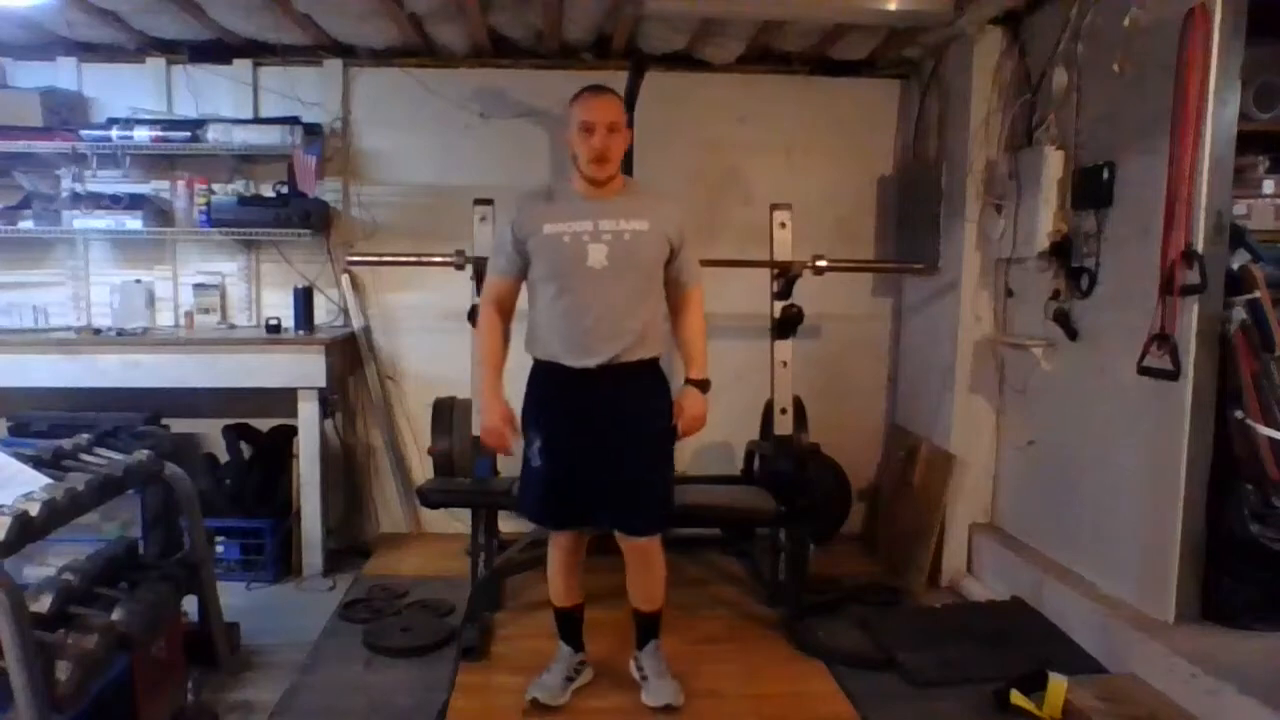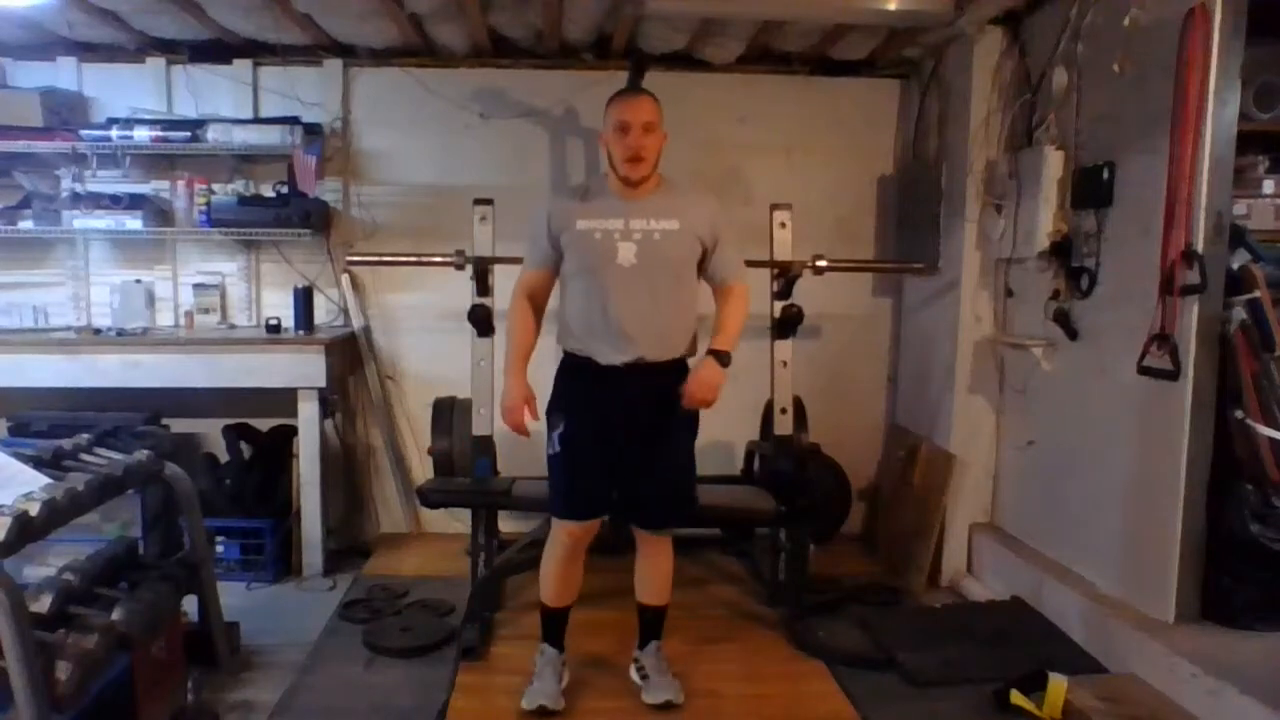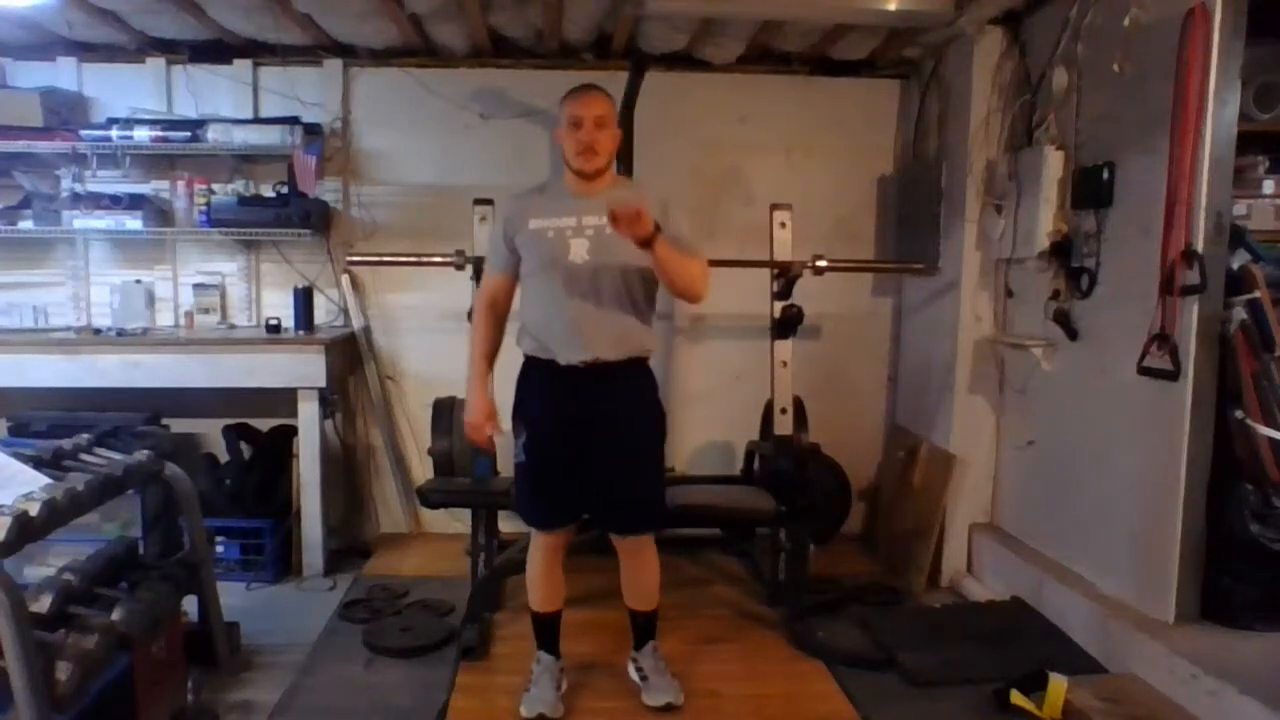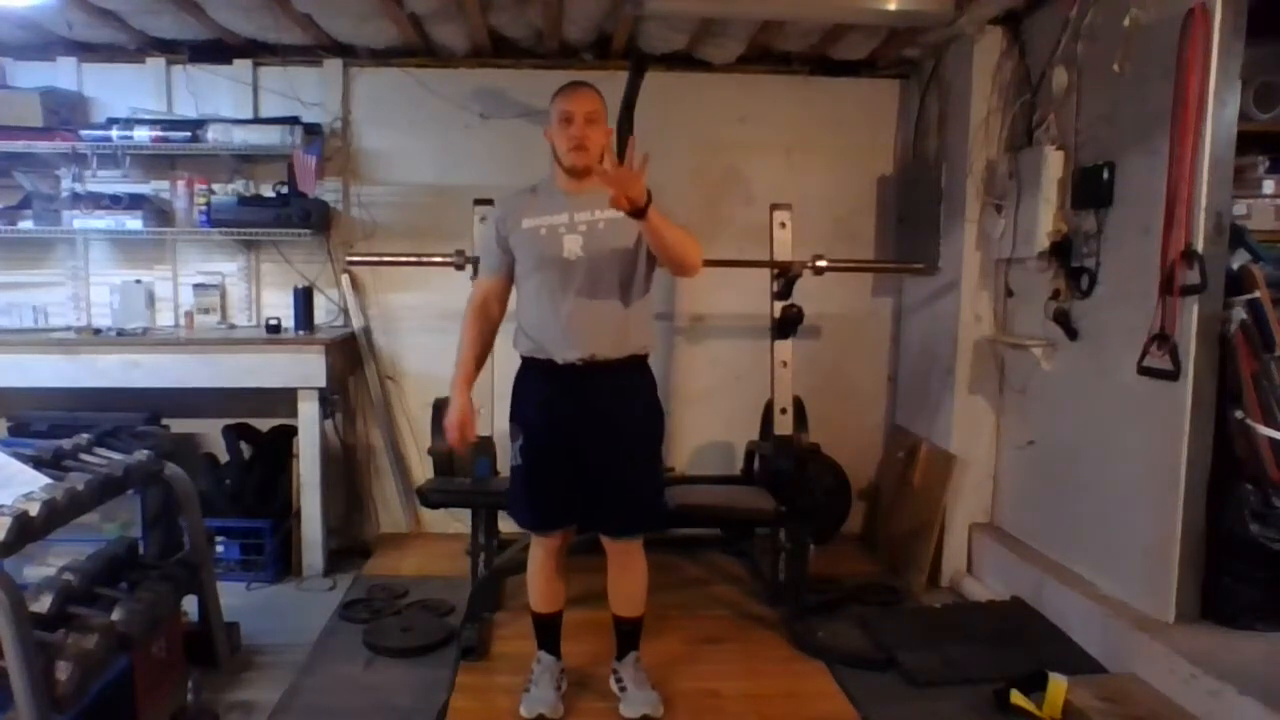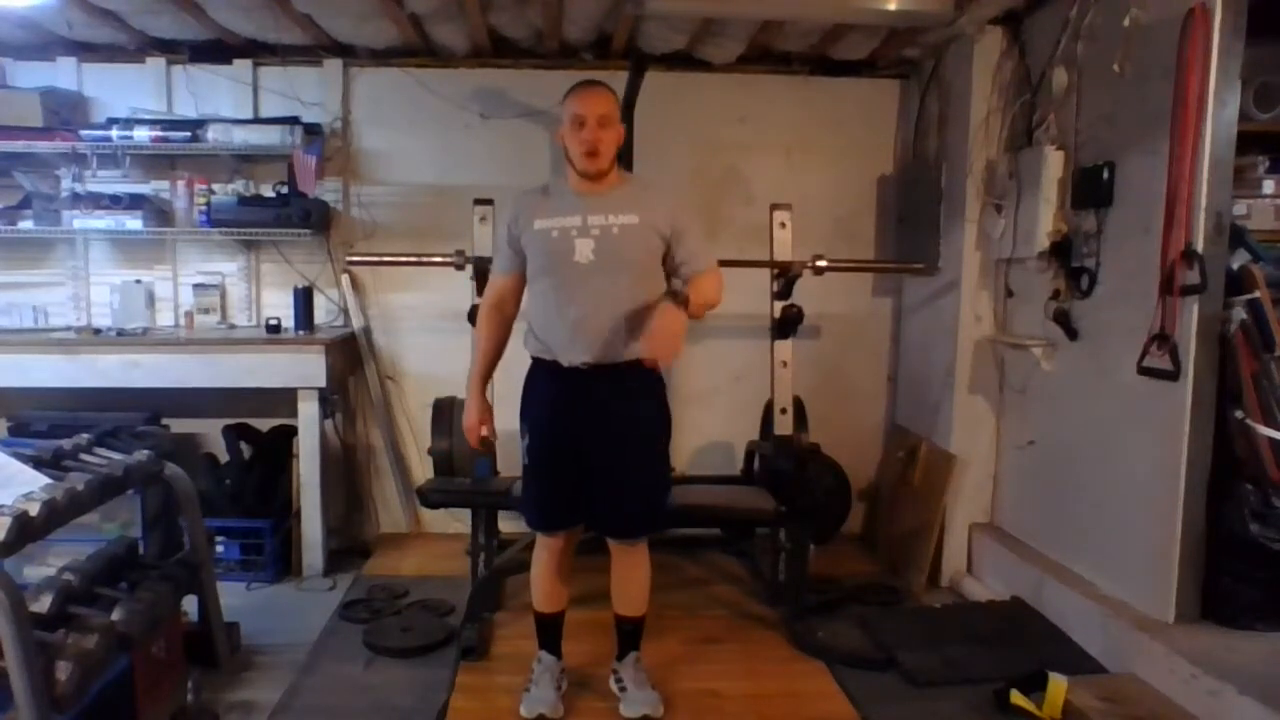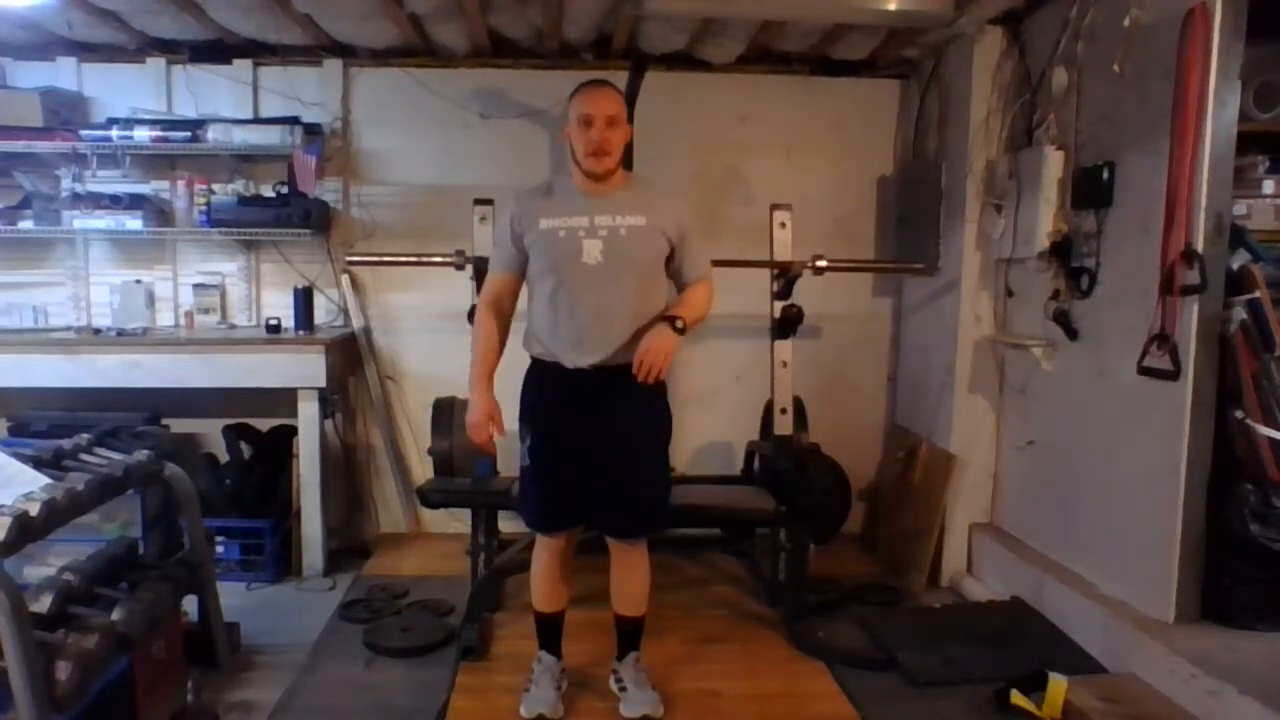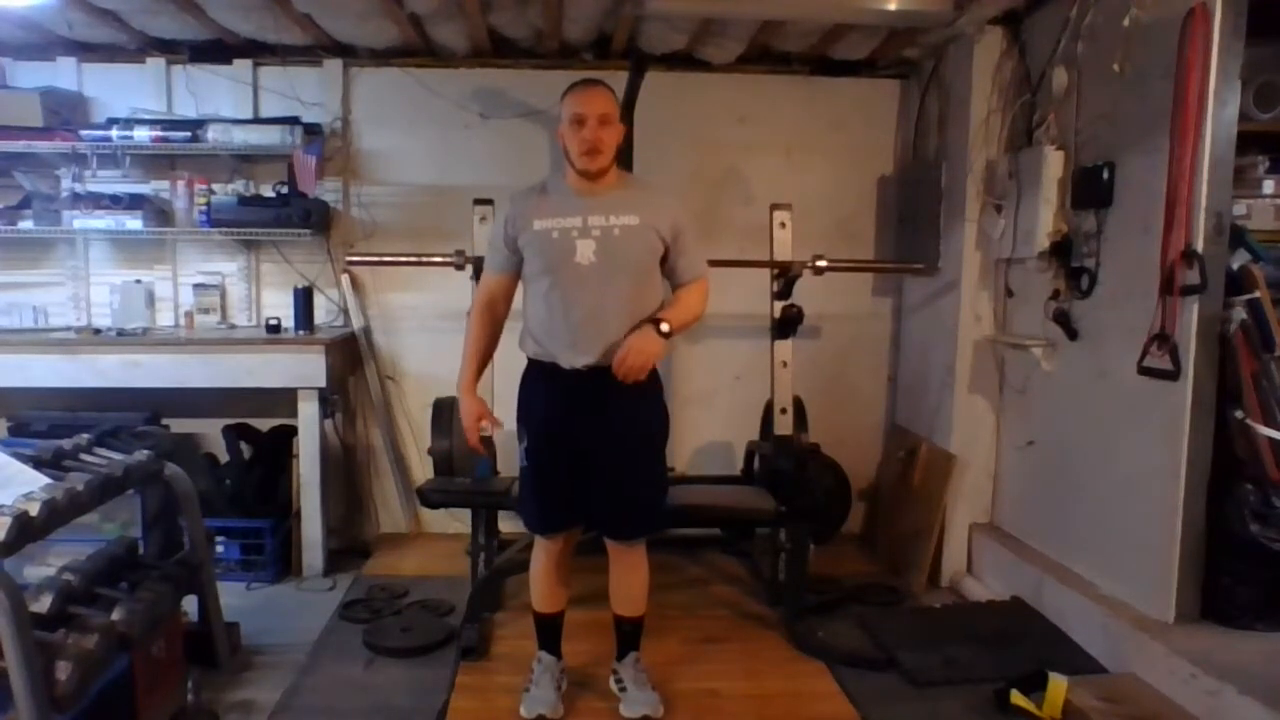
dt=0.5s
person 1, frame 1
left shoulder: (660, 215)
right shoulder: (532, 216)
left elbow: (687, 302)
right elbow: (495, 305)
left wrist: (696, 382)
right wrist: (490, 394)
left hip: (638, 389)
right hip: (558, 390)
left knee: (641, 540)
right knee: (565, 535)
left ankle: (648, 652)
right ankle: (570, 653)
person 1, frame 2
left shoulder: (696, 213)
right shoulder: (567, 211)
left elbow: (733, 291)
right elbow: (528, 295)
left wrist: (717, 357)
right wrist: (514, 374)
left hip: (664, 387)
right hip: (585, 383)
left knee: (654, 530)
right knee: (571, 527)
left ankle: (648, 653)
right ankle: (551, 656)
person 1, frame 3
left shoulder: (649, 206)
right shoulder: (523, 211)
left elbow: (696, 288)
right elbow: (491, 302)
left wrist: (648, 238)
right wrist: (478, 386)
left hip: (625, 385)
right hip: (547, 386)
left knee: (634, 534)
right knee: (548, 534)
left ankle: (645, 653)
right ankle: (548, 663)
person 1, frame 4
left shoulder: (638, 200)
right shoulder: (516, 211)
left elbow: (690, 264)
right elbow: (484, 307)
left wrist: (639, 207)
right wrist: (461, 391)
left hip: (623, 385)
right hip: (544, 386)
left knee: (625, 536)
right knee: (547, 535)
left ankle: (628, 664)
right ankle: (548, 663)
person 1, frame 5
left shoulder: (655, 205)
right shoulder: (530, 210)
left elbow: (712, 284)
right elbow: (498, 305)
left wrist: (677, 304)
right wrist: (475, 390)
left hip: (632, 388)
right hip: (554, 387)
left knee: (629, 537)
right knee: (552, 536)
left ankle: (628, 663)
right ankle: (548, 663)
person 1, frame 6
left shoulder: (659, 209)
right shoulder: (531, 209)
left elbow: (699, 287)
right elbow: (494, 303)
left wrist: (671, 325)
right wrist: (480, 389)
left hip: (632, 391)
right hip: (553, 388)
left knee: (629, 537)
right knee: (553, 536)
left ankle: (628, 663)
right ankle: (549, 662)
person 1, frame 7
left shoulder: (654, 208)
right shoulder: (526, 209)
left elbow: (696, 287)
right elbow: (490, 302)
left wrist: (657, 328)
right wrist: (467, 386)
left hip: (629, 392)
right hip: (550, 389)
left knee: (628, 538)
right knee: (551, 536)
left ankle: (628, 663)
right ankle: (548, 663)
